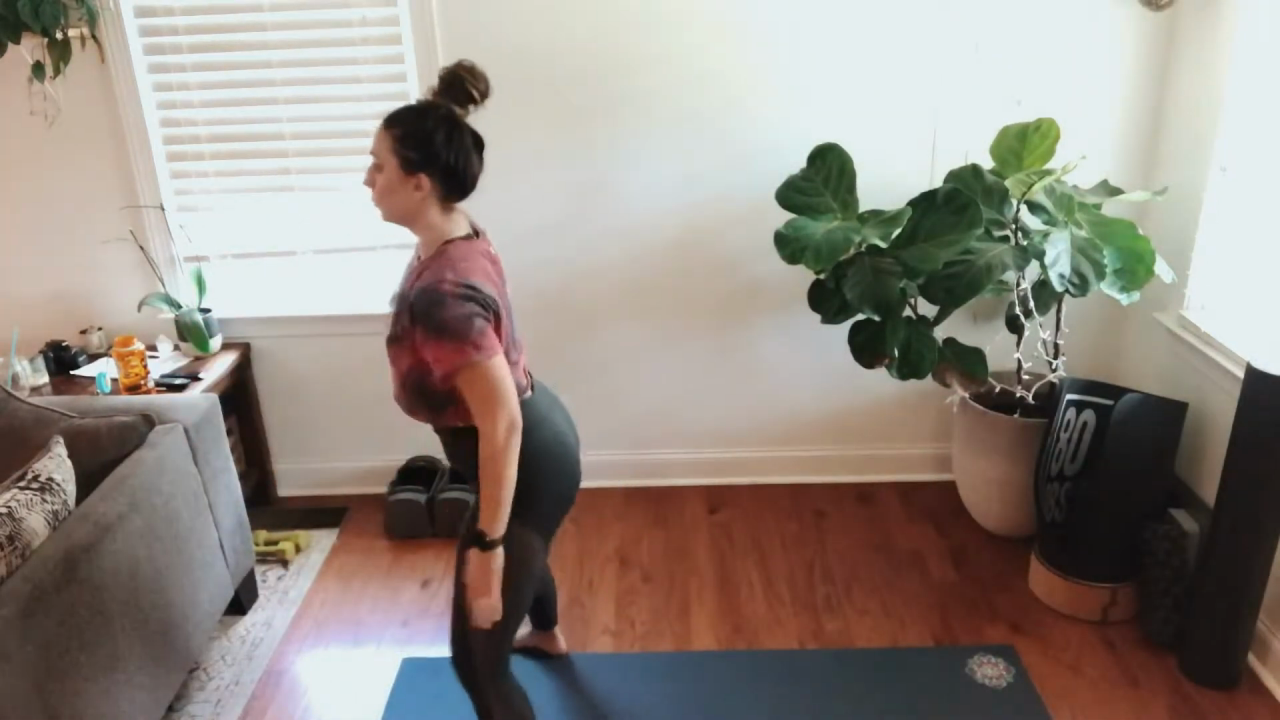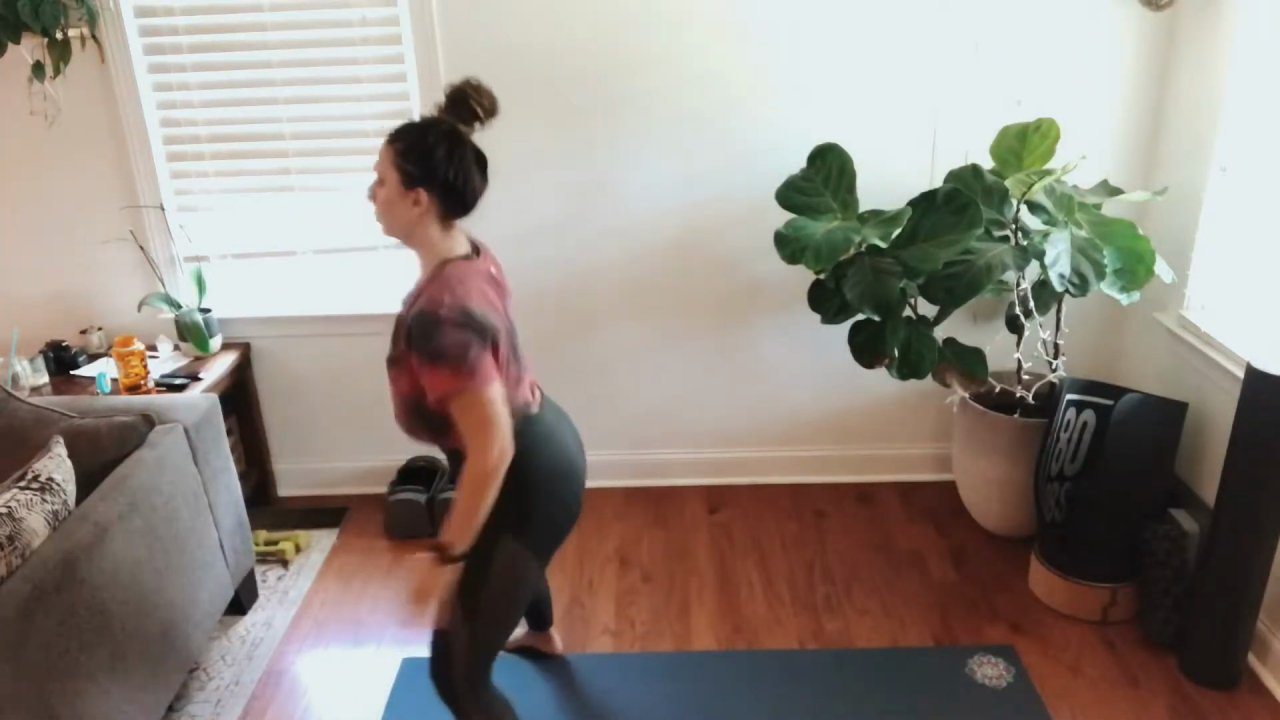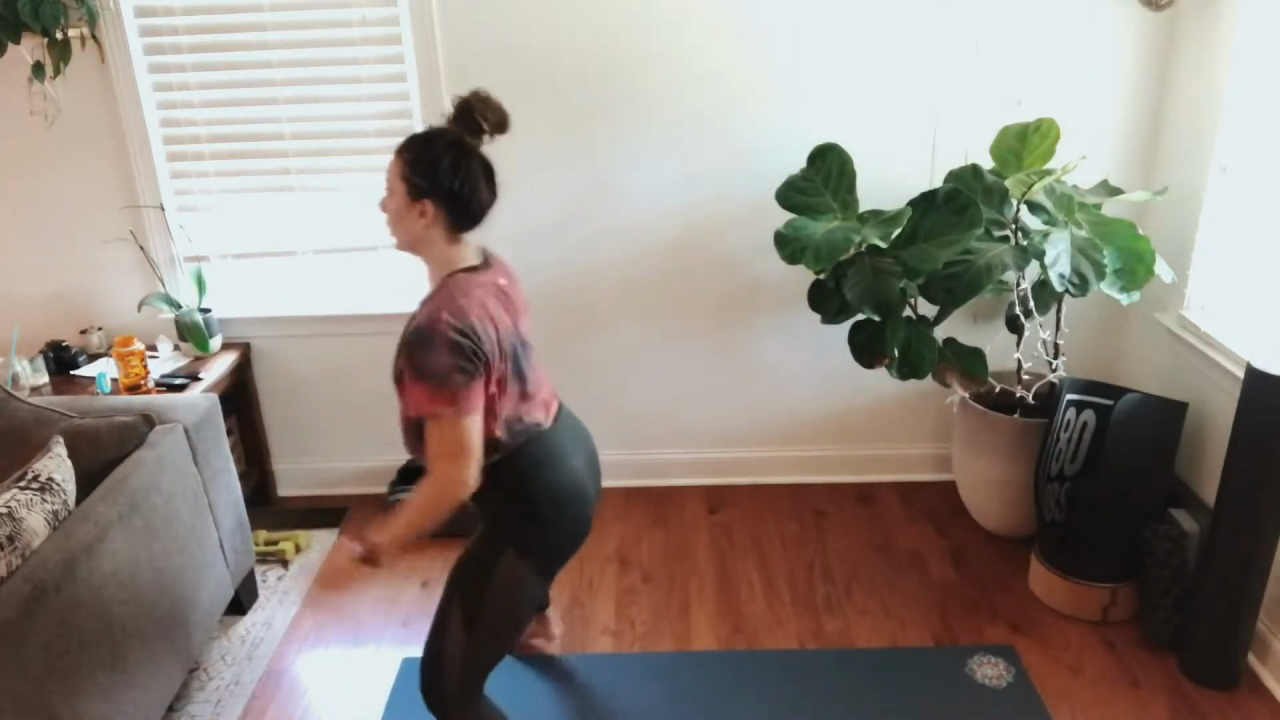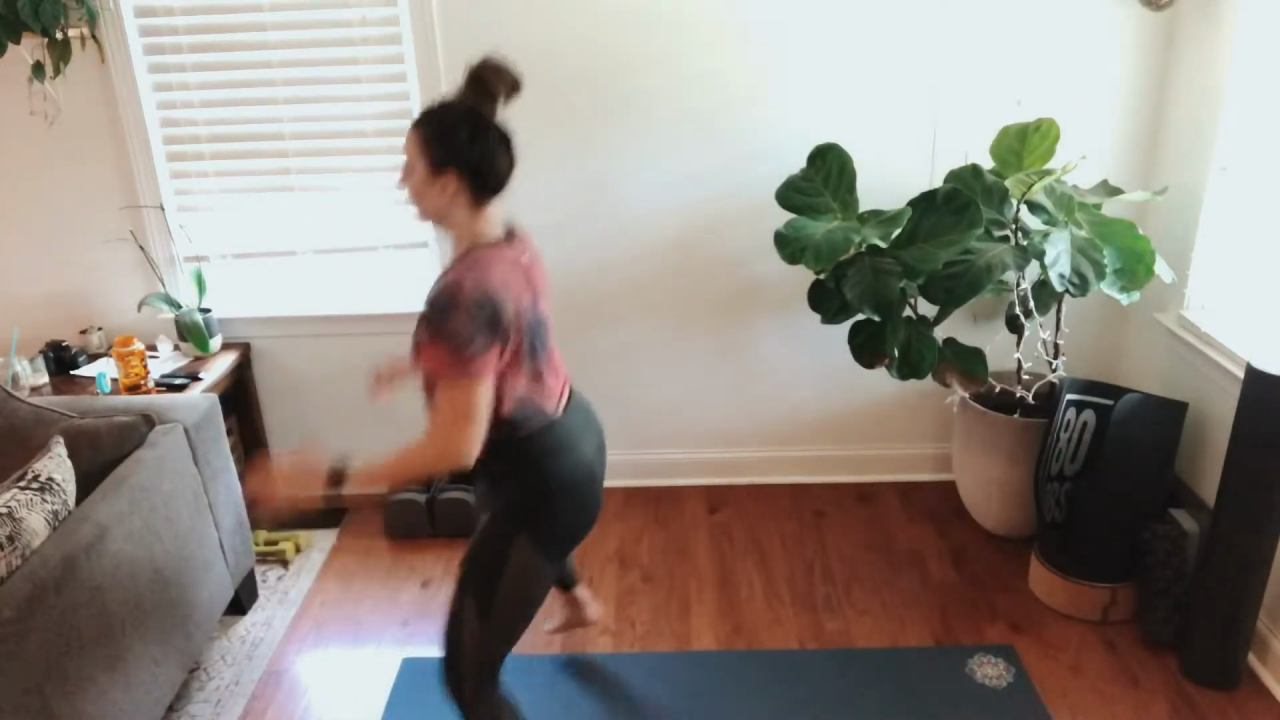
dt=0.1s
person 1, frame 1
left shoulder: (441, 292)
right shoulder: (461, 240)
left elbow: (501, 425)
left wrist: (485, 544)
left hip: (529, 464)
right hip: (543, 432)
left knee: (476, 657)
right knee: (521, 552)
right ankle: (547, 634)
person 1, frame 2
left shoulder: (439, 314)
right shoulder: (473, 259)
left elbow: (491, 452)
left wrist: (445, 556)
left hip: (533, 483)
right hip: (551, 442)
right knee: (511, 553)
right ankle: (541, 633)
person 1, frame 3
left shoulder: (439, 329)
right shoulder: (489, 269)
left elbow: (454, 480)
left wrist: (369, 550)
left hip: (541, 497)
right hip: (568, 455)
right knee: (513, 561)
right ankle: (538, 623)
person 1, frame 4
left shoulder: (464, 295)
right shoulder: (510, 243)
left elbow: (457, 447)
left wrist: (332, 480)
right wrist: (419, 367)
left hip: (545, 482)
right hip: (573, 433)
right knee: (517, 538)
right ankle: (574, 599)
